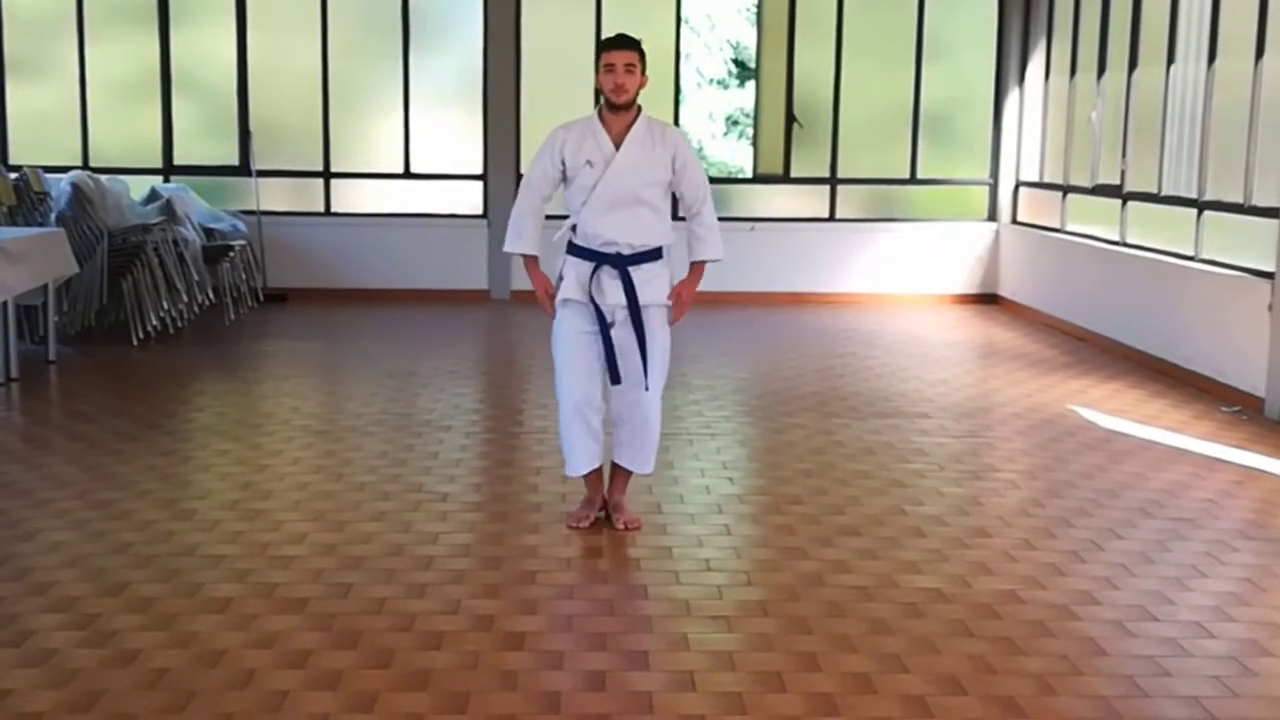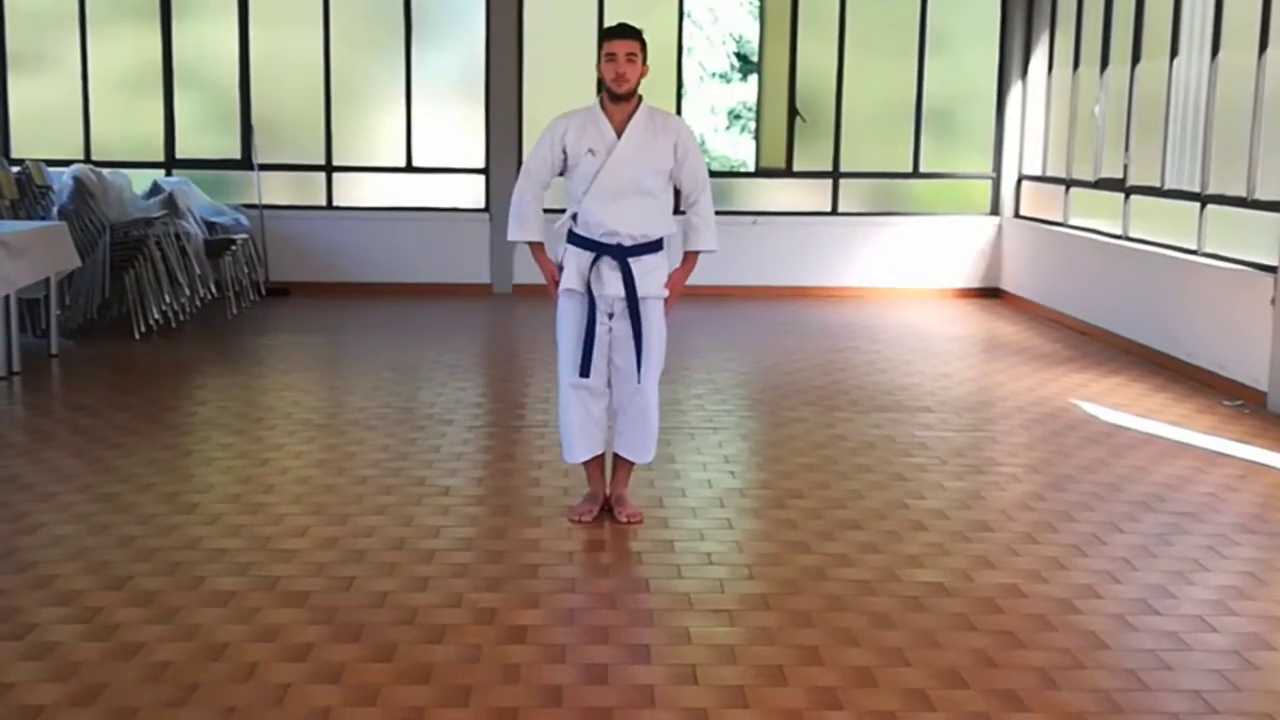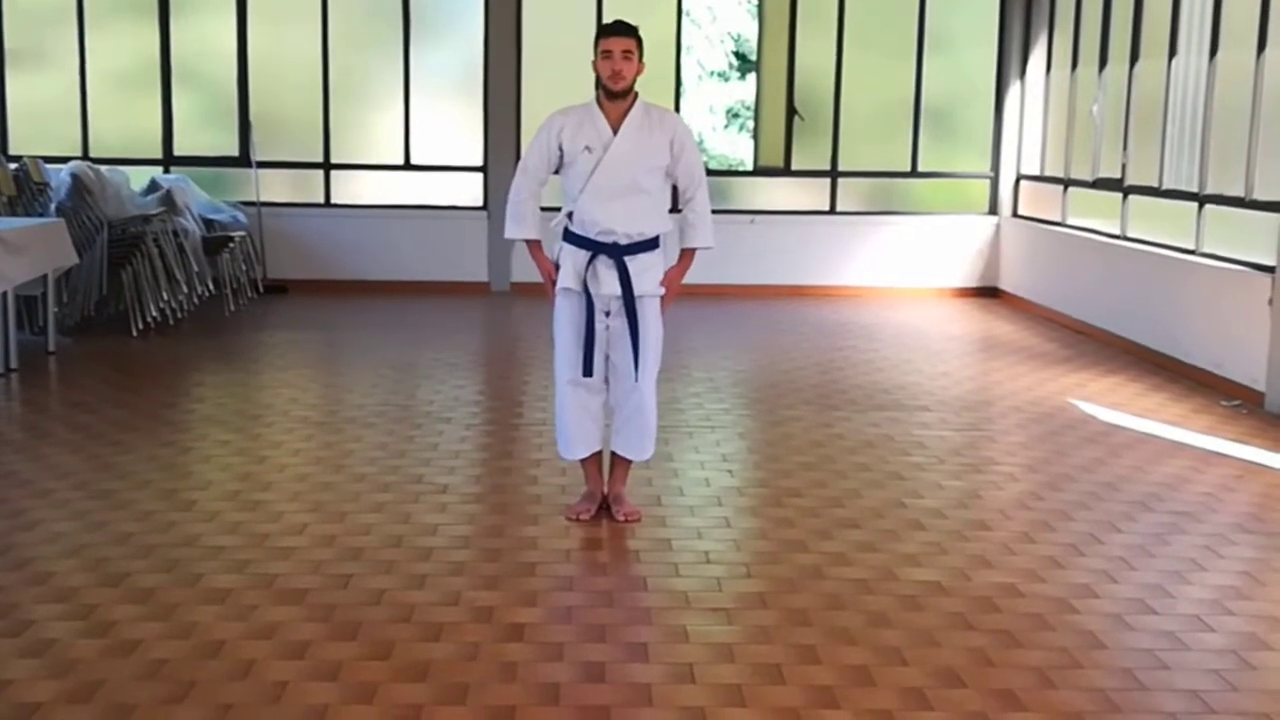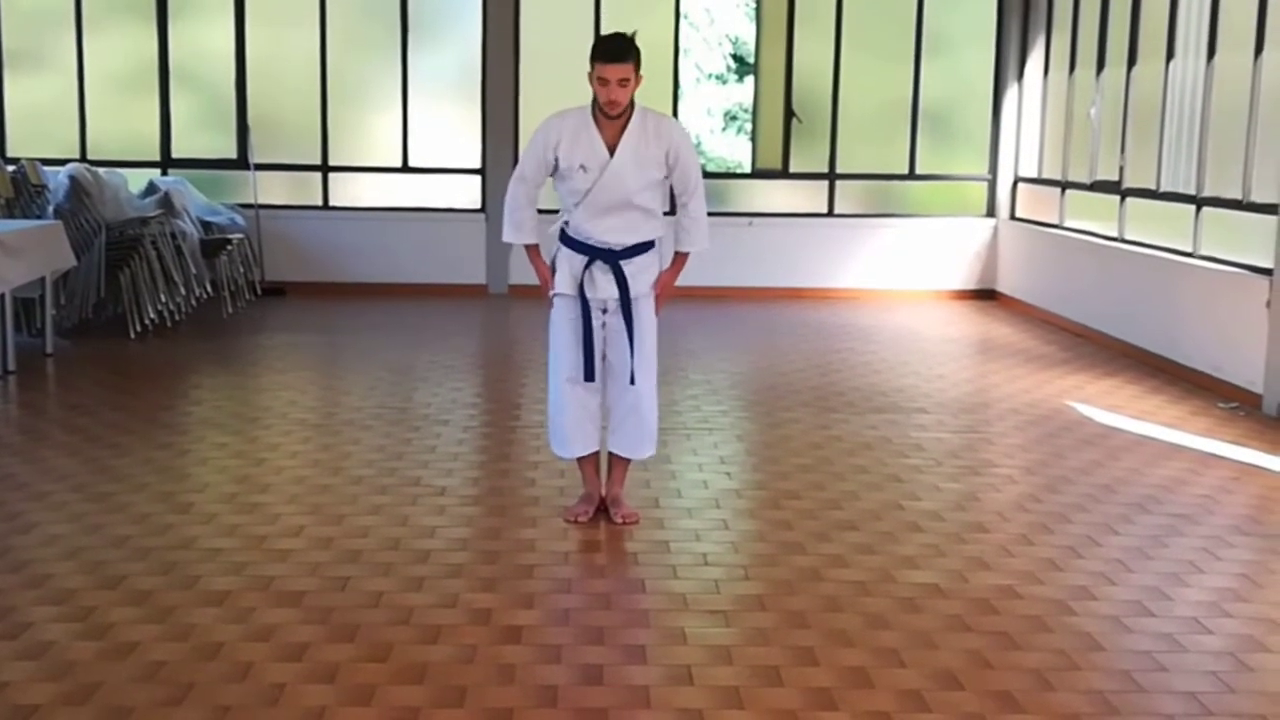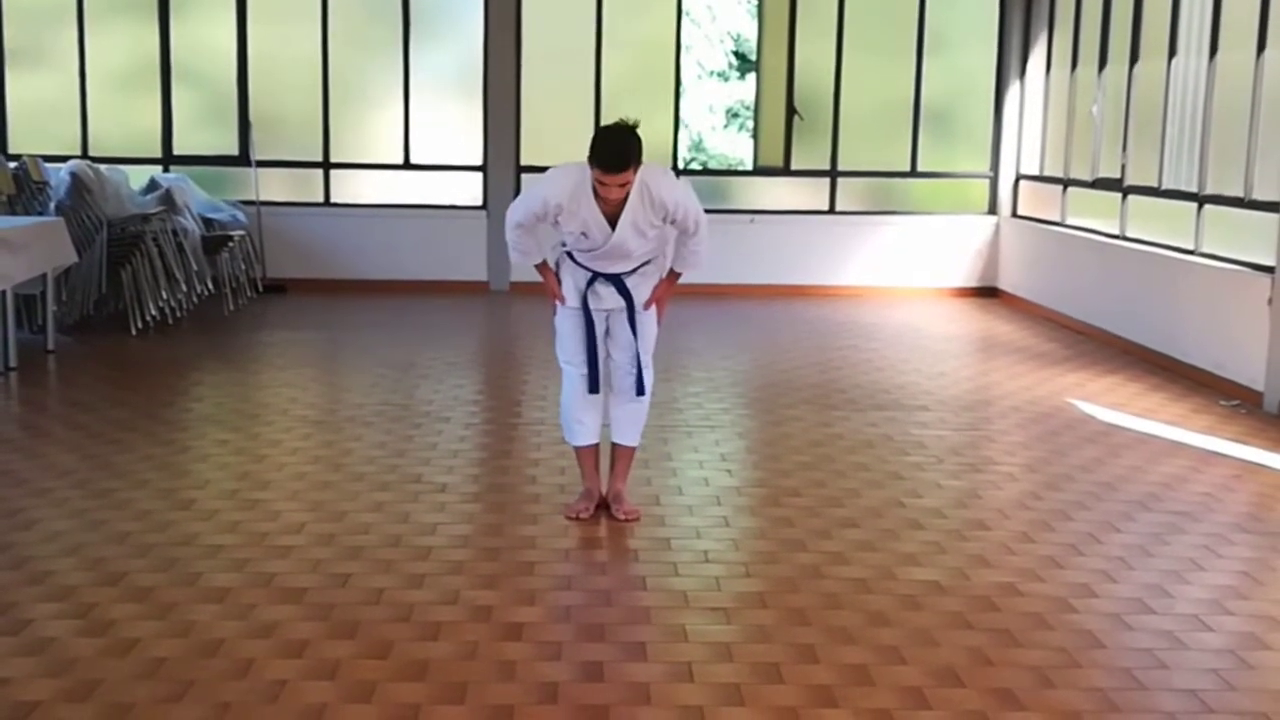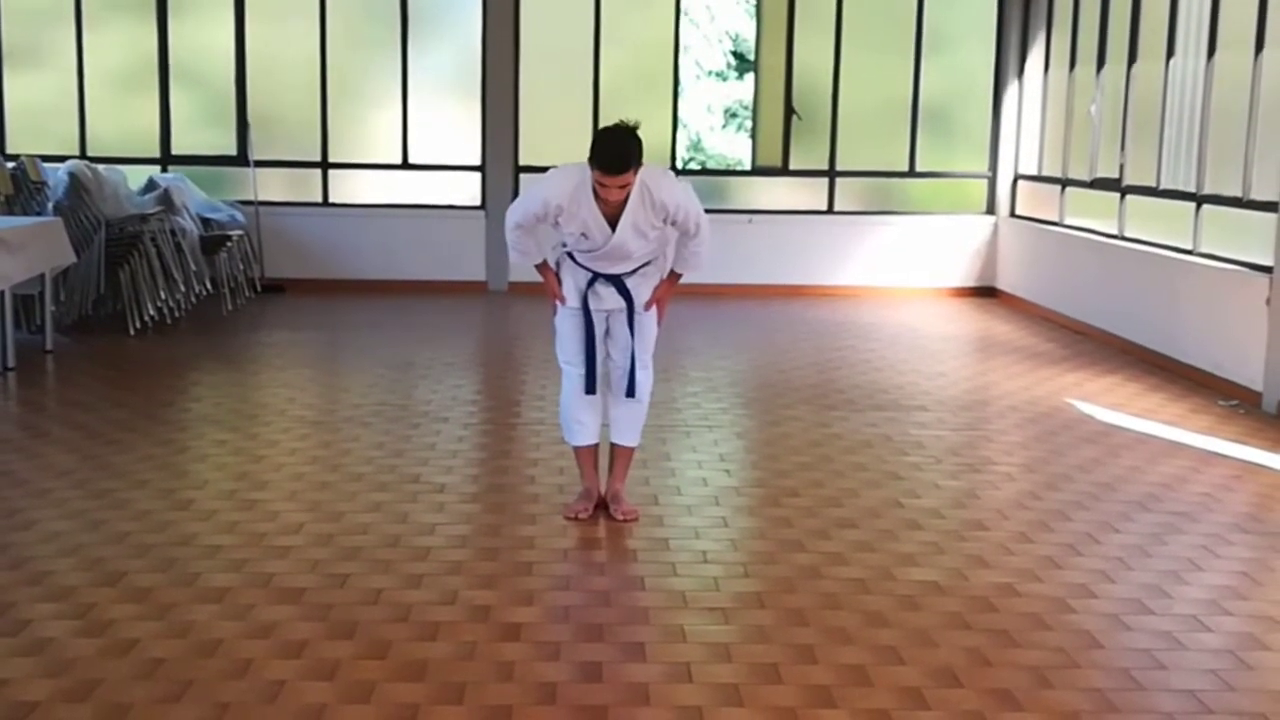
dt=0.5s
person 1, frame 1
left shoulder: (670, 142)
right shoulder: (566, 139)
left elbow: (701, 210)
right elbow: (528, 203)
left wrist: (693, 279)
right wrist: (535, 273)
left hip: (646, 280)
right hip: (582, 278)
left knee: (640, 393)
right knee: (578, 392)
left ankle: (618, 496)
right ankle: (592, 492)
person 1, frame 2
left shoulder: (672, 132)
right shoulder: (567, 128)
left elbow: (699, 199)
right elbow: (527, 190)
left wrist: (685, 269)
right wrist: (543, 260)
left hip: (644, 270)
right hip: (583, 268)
left knee: (638, 383)
right knee: (581, 380)
left ankle: (620, 489)
right ankle: (594, 488)
person 1, frame 3
left shoulder: (668, 127)
right shoulder: (563, 125)
left elbow: (695, 195)
right elbow: (525, 188)
left wrist: (682, 266)
right wrist: (540, 258)
left hip: (641, 268)
right hip: (579, 266)
left knee: (636, 380)
right knee: (578, 377)
left ankle: (618, 487)
right ankle: (592, 486)
person 1, frame 4
left shoulder: (667, 134)
right shoulder: (558, 130)
left elbow: (692, 200)
right elbow: (521, 193)
left wrist: (674, 269)
right wrist: (538, 262)
left hip: (637, 270)
right hip: (575, 267)
left knee: (635, 380)
right knee: (573, 378)
left ankle: (615, 488)
right ankle: (590, 487)
person 1, frame 5
left shoulder: (665, 190)
right shoulder: (557, 189)
left elbow: (695, 230)
right elbow: (518, 222)
left wrist: (669, 282)
right wrist: (547, 275)
left hip: (638, 283)
right hip: (578, 281)
left knee: (632, 377)
right knee: (580, 376)
left ankle: (617, 487)
right ankle: (590, 486)
person 1, frame 6
left shoulder: (666, 192)
right shoulder: (557, 189)
left elbow: (695, 230)
right elbow: (517, 223)
left wrist: (670, 283)
right wrist: (547, 275)
left hip: (639, 284)
right hip: (578, 282)
left knee: (632, 378)
right knee: (579, 376)
left ankle: (616, 486)
right ankle: (589, 486)
